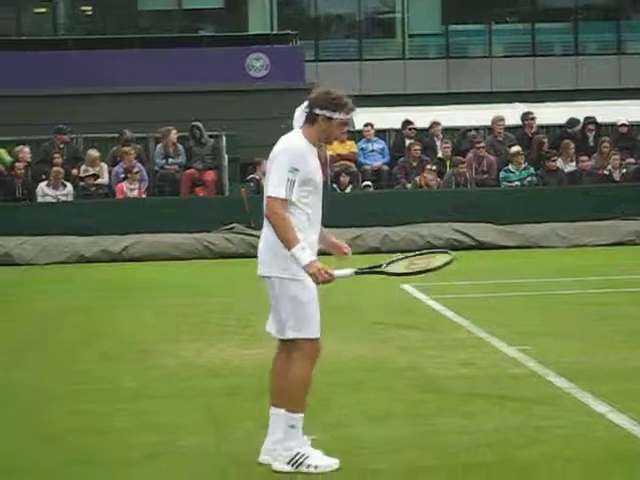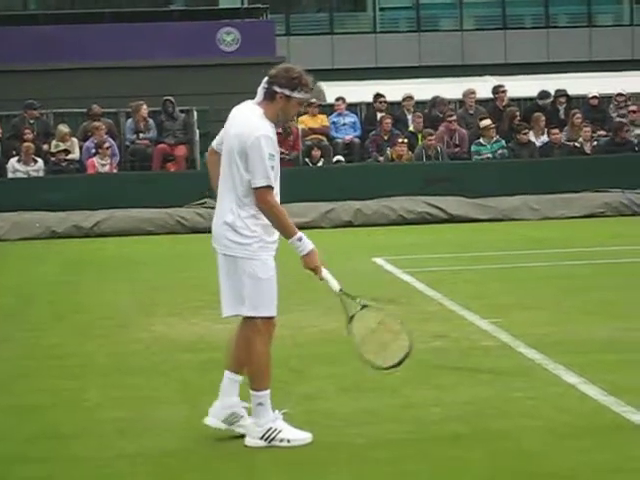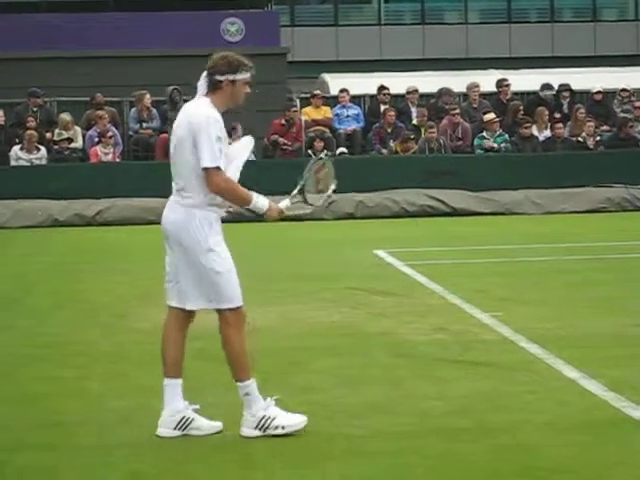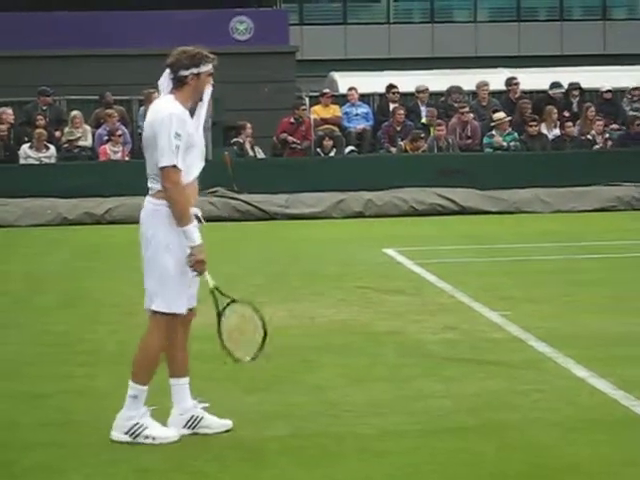
dt=0.5s
person 1, frame 1
left shoulder: (304, 147)
right shoulder: (293, 150)
right elbow: (274, 209)
left wrist: (325, 240)
right wrist: (304, 258)
left hip: (292, 260)
right hip: (288, 262)
left knee: (289, 346)
right knee: (306, 347)
left ankle: (278, 440)
right ankle: (290, 447)
person 1, frame 2
left shoulder: (244, 111)
right shoulder: (259, 134)
left elbow: (212, 155)
right elbow: (265, 200)
right wrist: (303, 245)
left hip: (237, 232)
right hip: (248, 239)
left knee: (252, 321)
right knee: (261, 324)
left ankle: (227, 405)
right ankle: (263, 423)
person 1, frame 3
left shoulder: (191, 110)
right shoulder: (207, 118)
right elbow: (217, 183)
right wrist: (262, 204)
left hip: (181, 217)
right hip: (196, 223)
left knee: (179, 313)
right knee: (232, 315)
left ankle: (174, 411)
right ankle: (257, 411)
person 1, frame 4
left shoulder: (176, 111)
right shoulder: (170, 114)
right elbow: (172, 182)
right wrist: (195, 239)
left hip: (173, 220)
right hip: (168, 220)
left knee: (180, 317)
right knee: (165, 319)
left ankle: (184, 410)
right ankle: (131, 417)
